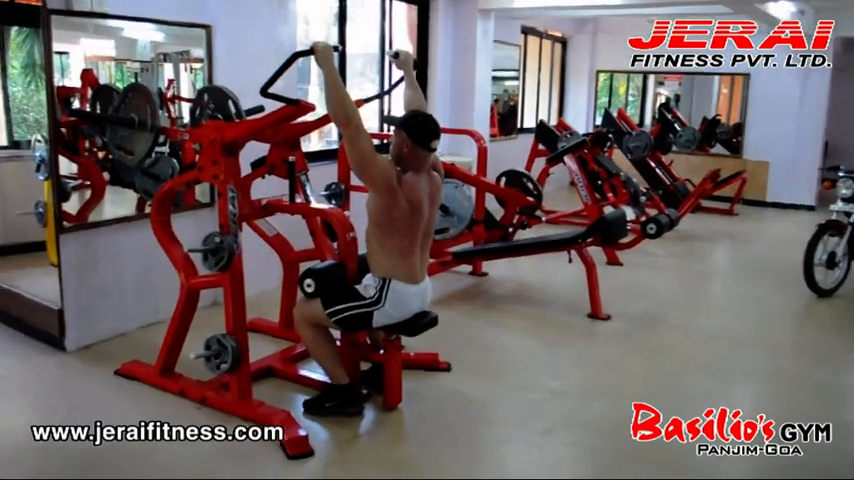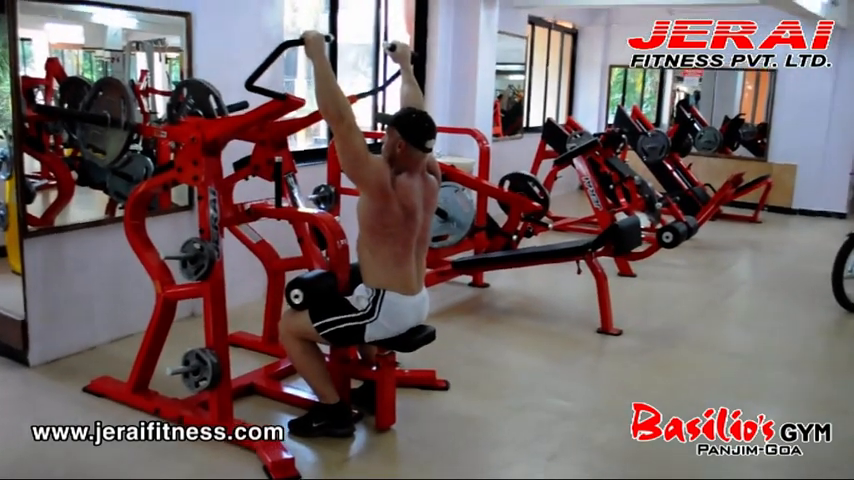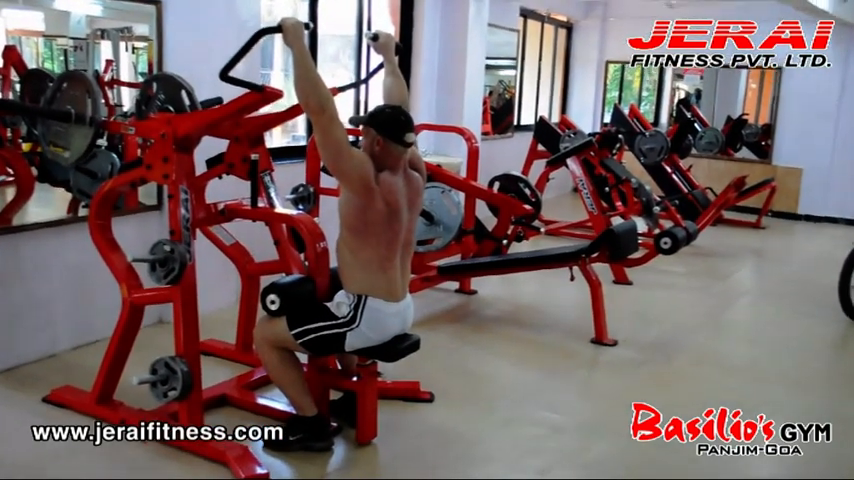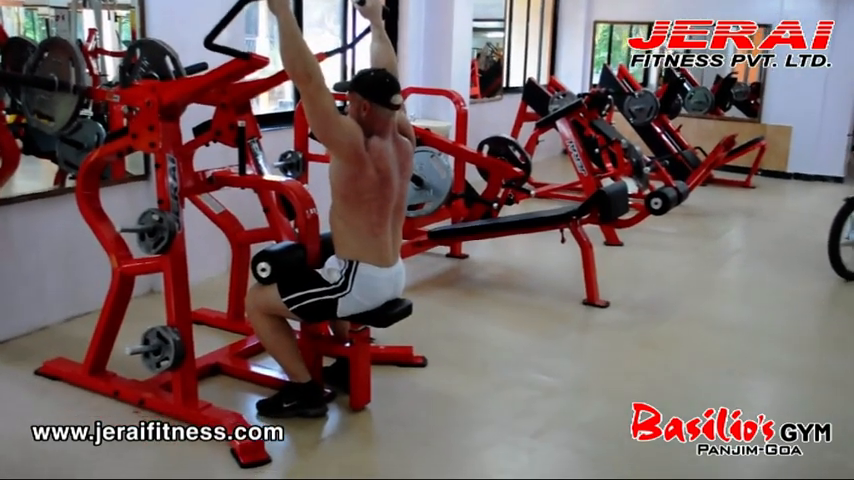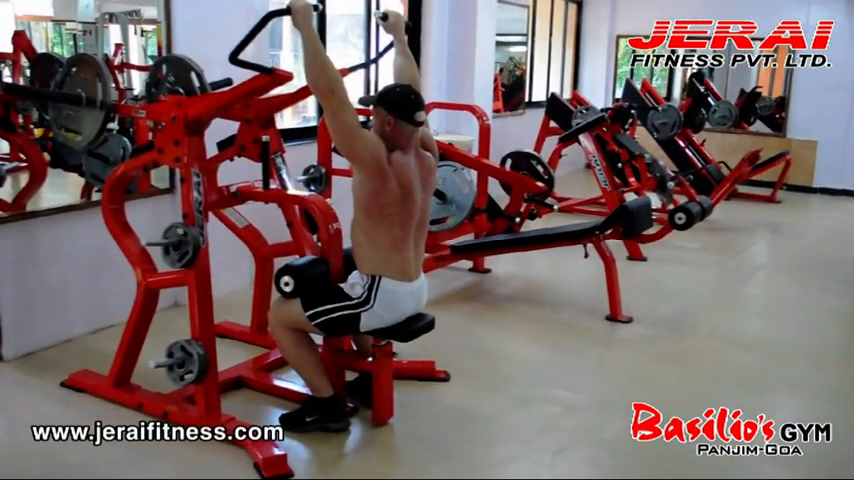
dt=1s
person 1, frame 1
left shoulder: (389, 181)
right shoulder: (434, 175)
left elbow: (349, 124)
right elbow: (418, 123)
left wrist: (327, 64)
right wrist: (408, 71)
left hip: (394, 297)
right hip: (421, 293)
left knee: (304, 314)
right knee: (360, 292)
left ankle: (345, 392)
right ankle: (385, 365)
person 1, frame 2
left shoulder: (383, 183)
right shoulder: (430, 178)
left elbow: (341, 121)
right elbow: (416, 120)
left wrist: (318, 54)
right wrist: (405, 65)
left hip: (389, 310)
right hip: (417, 304)
left knee: (290, 326)
right knee: (349, 304)
left ankle: (334, 411)
right ankle: (376, 384)
person 1, frame 3
left shoulder: (365, 180)
right shoulder: (415, 175)
left elbow: (321, 113)
right elbow: (398, 114)
left wrist: (297, 42)
right wrist: (389, 56)
left hip: (371, 317)
right hip: (401, 311)
left knee: (265, 334)
right knee: (327, 311)
left ankle: (311, 424)
right ankle: (357, 395)
person 1, frame 4
left shoulder: (354, 145)
right shoulder: (404, 139)
left elbow: (308, 80)
right elbow: (386, 80)
left hip: (363, 282)
right hip: (393, 275)
left knee: (257, 301)
right knee: (317, 276)
left ankle: (306, 391)
right ankle: (349, 363)
person 1, frame 5
left shoulder: (377, 162)
right shoulder: (427, 155)
left elbow: (331, 96)
right elbow: (409, 94)
right wrist: (398, 35)
left hip: (386, 298)
right hip: (415, 292)
left knee: (280, 316)
right knee: (344, 291)
left ankle: (327, 406)
right ankle: (371, 377)
